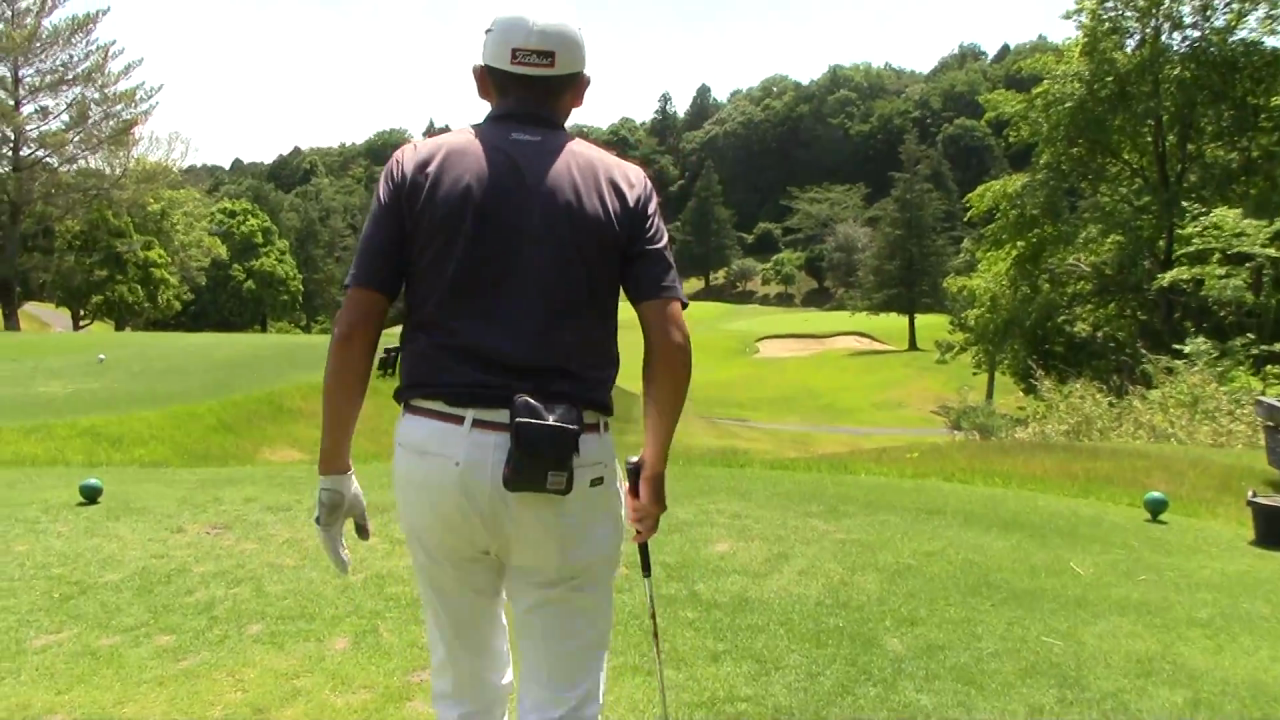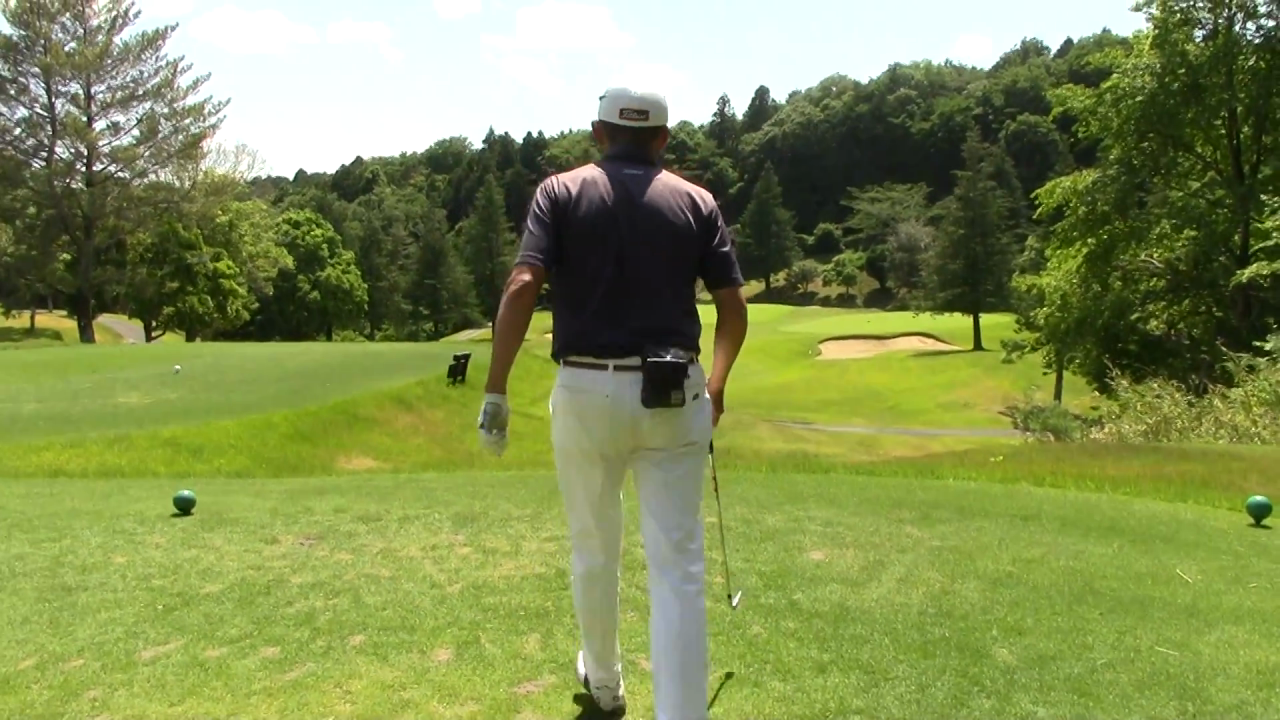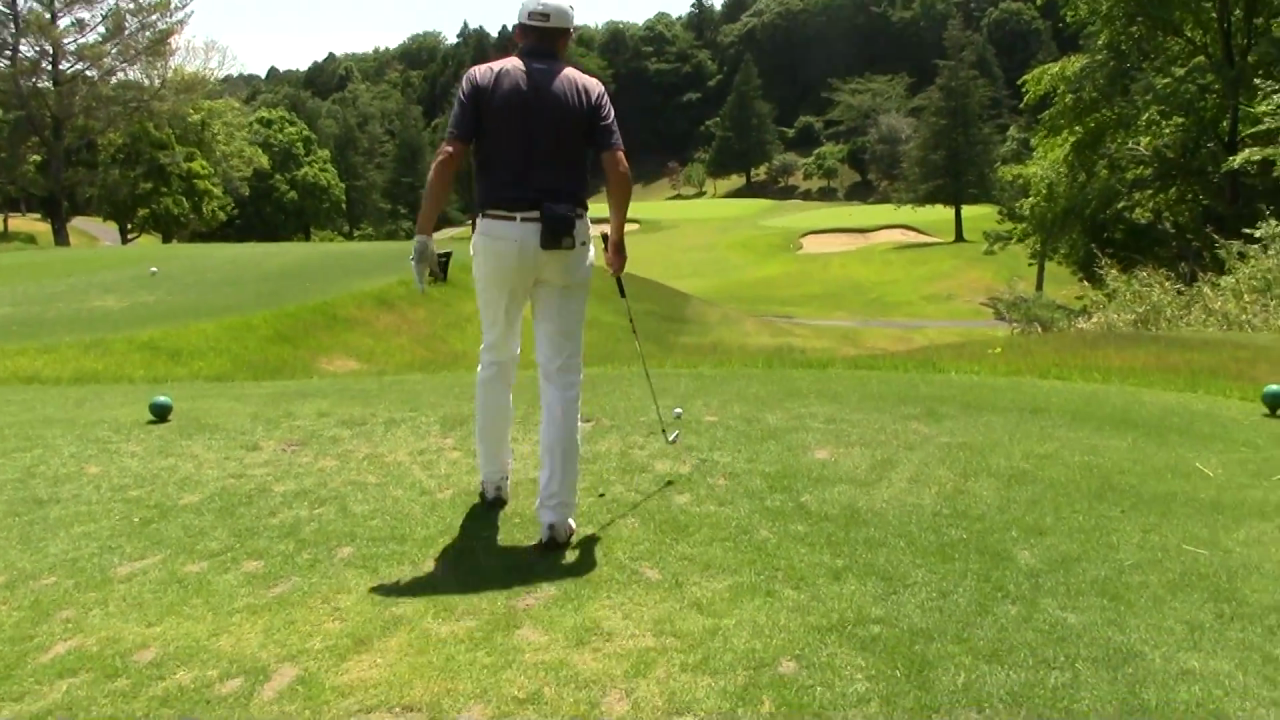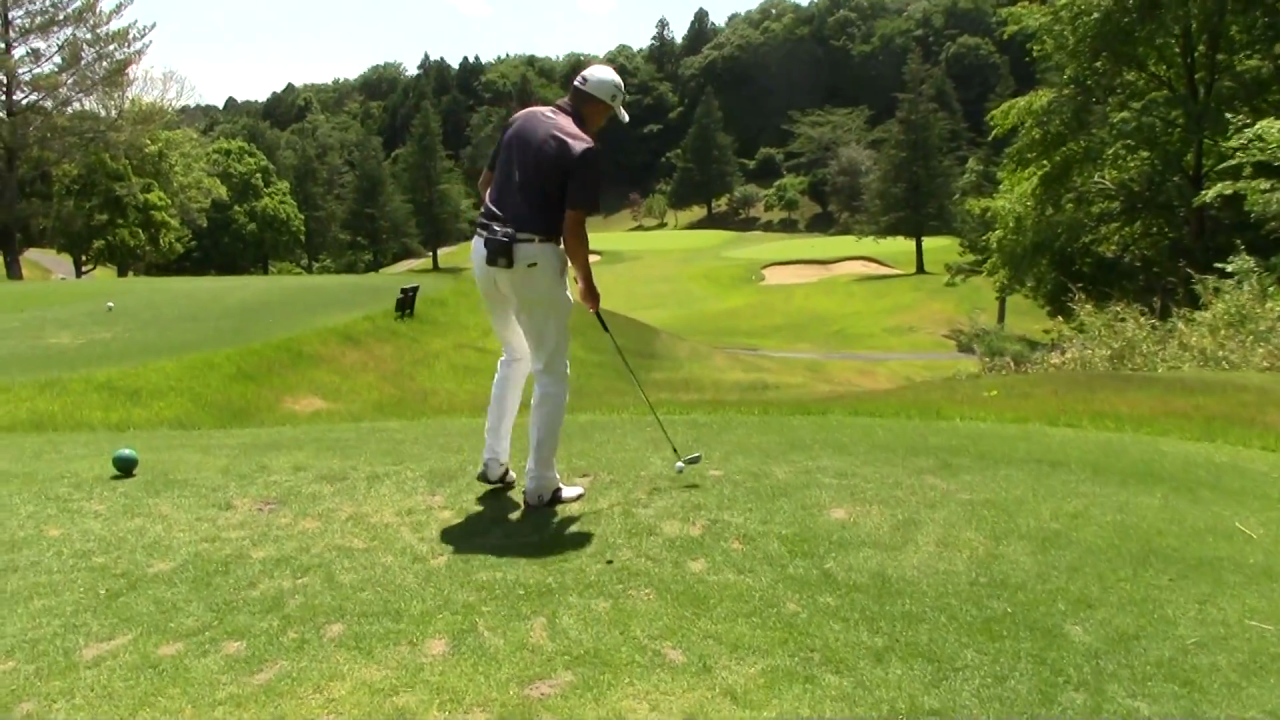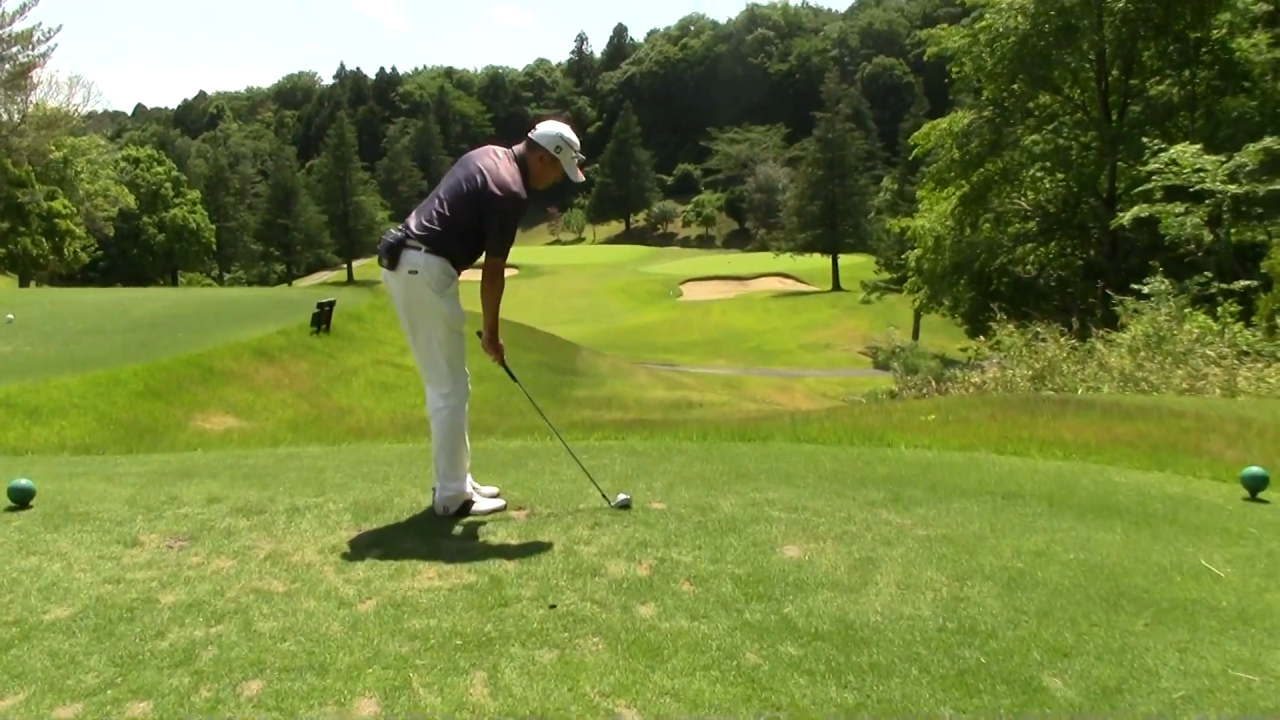
dt=1s
person 1, frame 1
left shoulder: (417, 167)
right shoulder: (621, 182)
left elbow: (354, 327)
right elbow: (670, 339)
left wrist: (334, 470)
right wrist: (653, 466)
left hip: (438, 455)
right hip: (568, 469)
person 1, frame 2
left shoulder: (561, 191)
right shoulder: (696, 201)
left elbow: (521, 288)
right elbow: (733, 308)
left wrist: (495, 391)
right wrist: (716, 384)
left hip: (585, 392)
right hip: (672, 396)
left knee: (594, 549)
right knee: (677, 569)
person 1, frame 3
left shoulder: (483, 78)
right shoulder: (588, 89)
left elbow: (448, 157)
right elbow: (618, 169)
left wrist: (423, 234)
right wrist: (617, 236)
left hip: (499, 237)
right hip: (565, 241)
left knee: (497, 358)
right knee: (561, 378)
left ankle: (495, 479)
right ankle: (556, 516)
person 1, frame 4
left shoulder: (522, 118)
right shoulder: (584, 149)
left elbow: (485, 183)
right elbow: (572, 227)
right wrist: (587, 283)
left hip: (486, 250)
right hip: (535, 259)
left knee: (514, 357)
right knee: (550, 372)
left ankle: (495, 461)
right ankle: (541, 485)
person 1, frame 5
left shoulder: (487, 155)
right shoulder: (511, 193)
right elbow: (493, 271)
right wrist: (492, 333)
left hip: (403, 260)
right hip: (425, 269)
left knee: (441, 383)
right knee: (450, 387)
left ankle: (455, 480)
right ankle: (452, 496)
